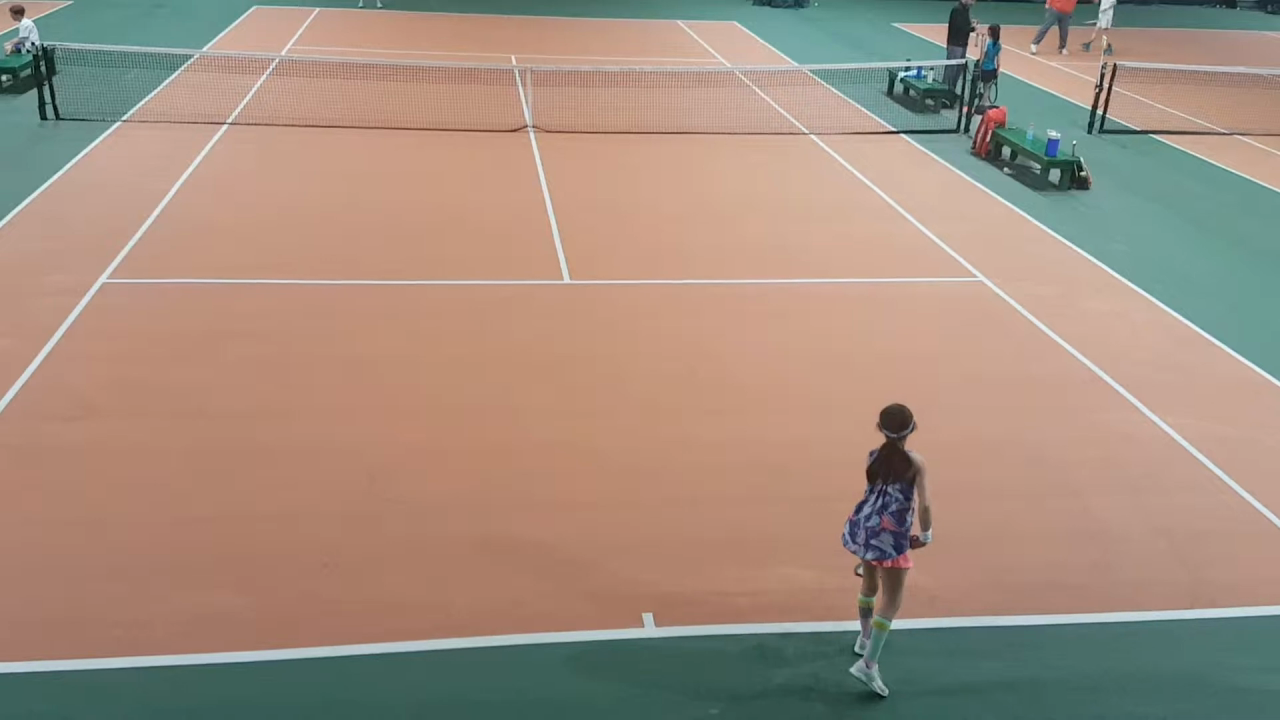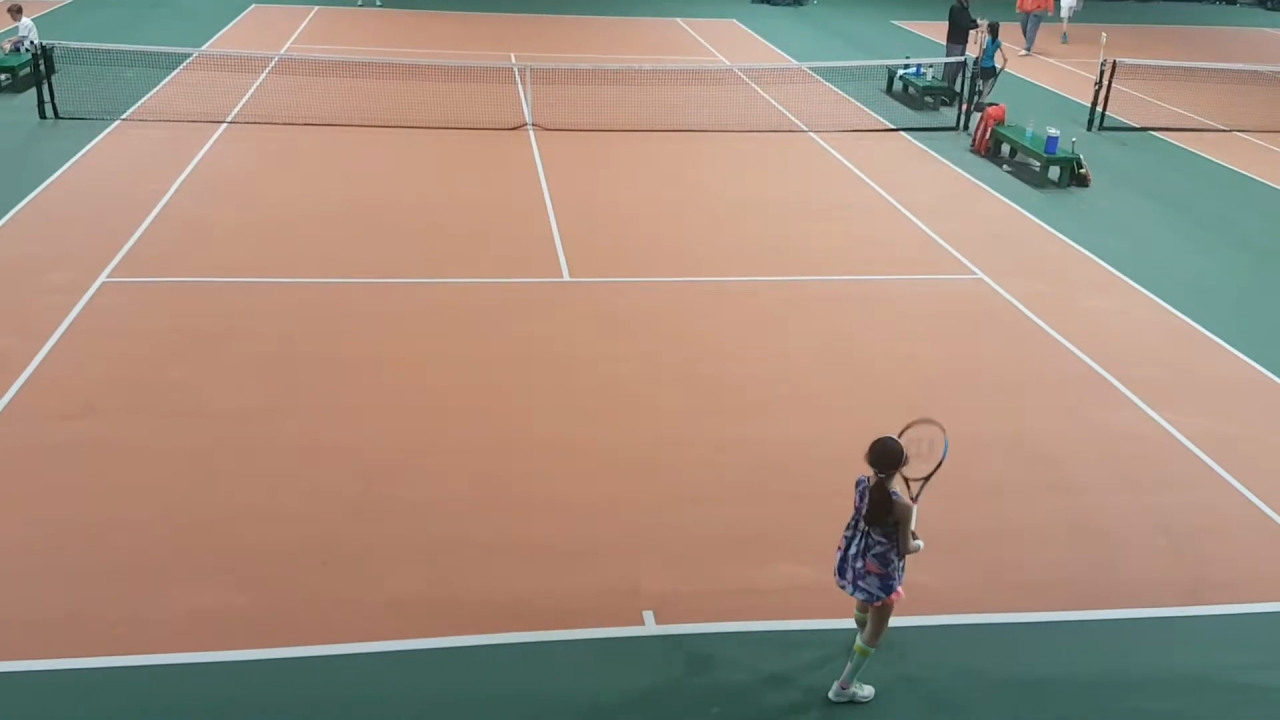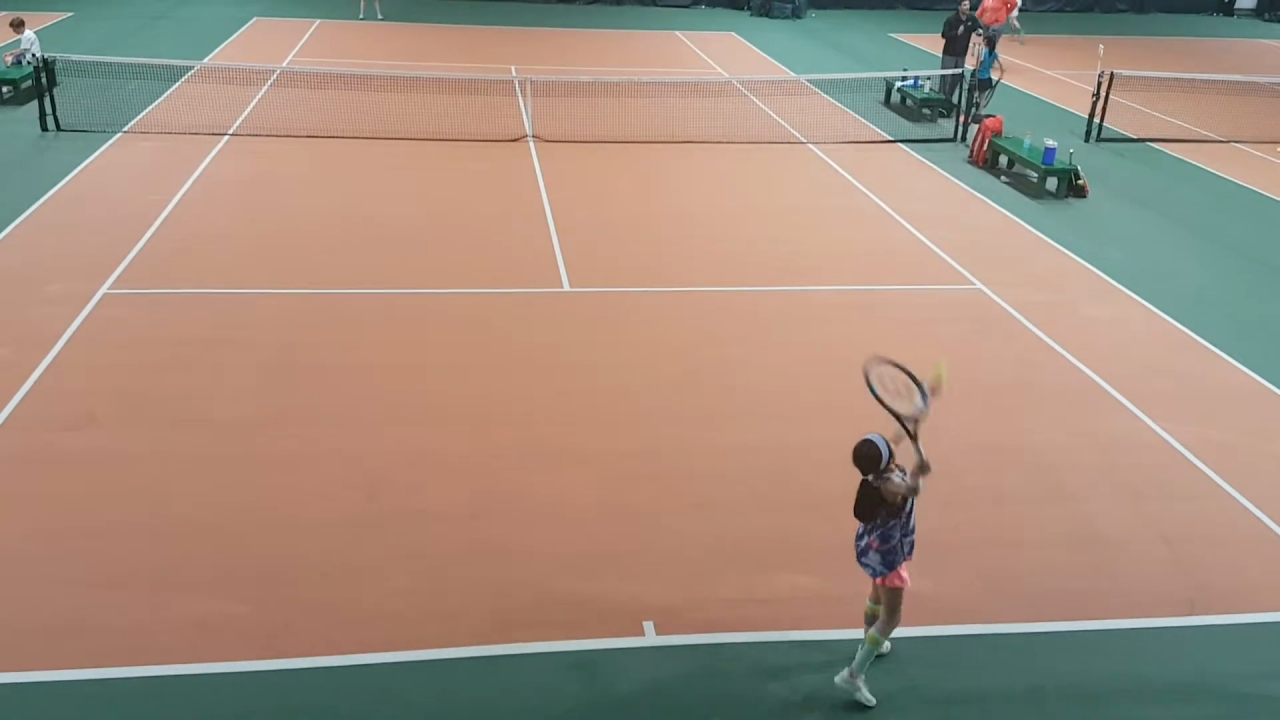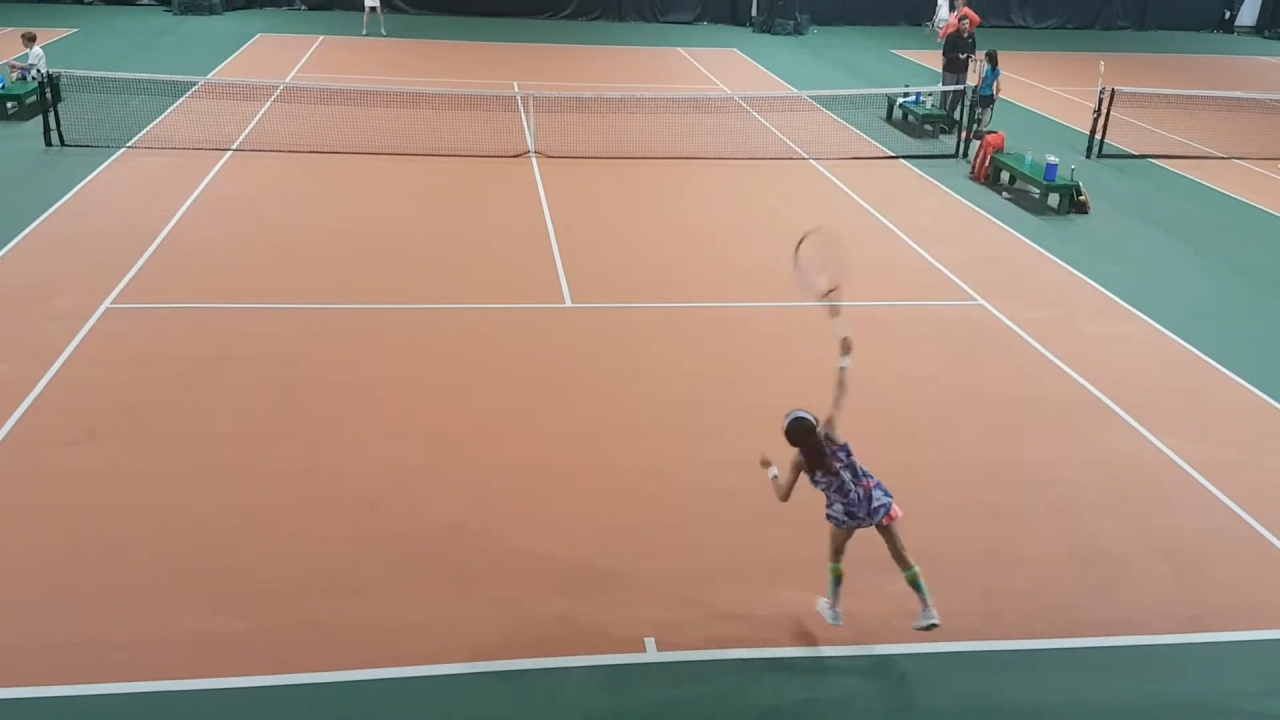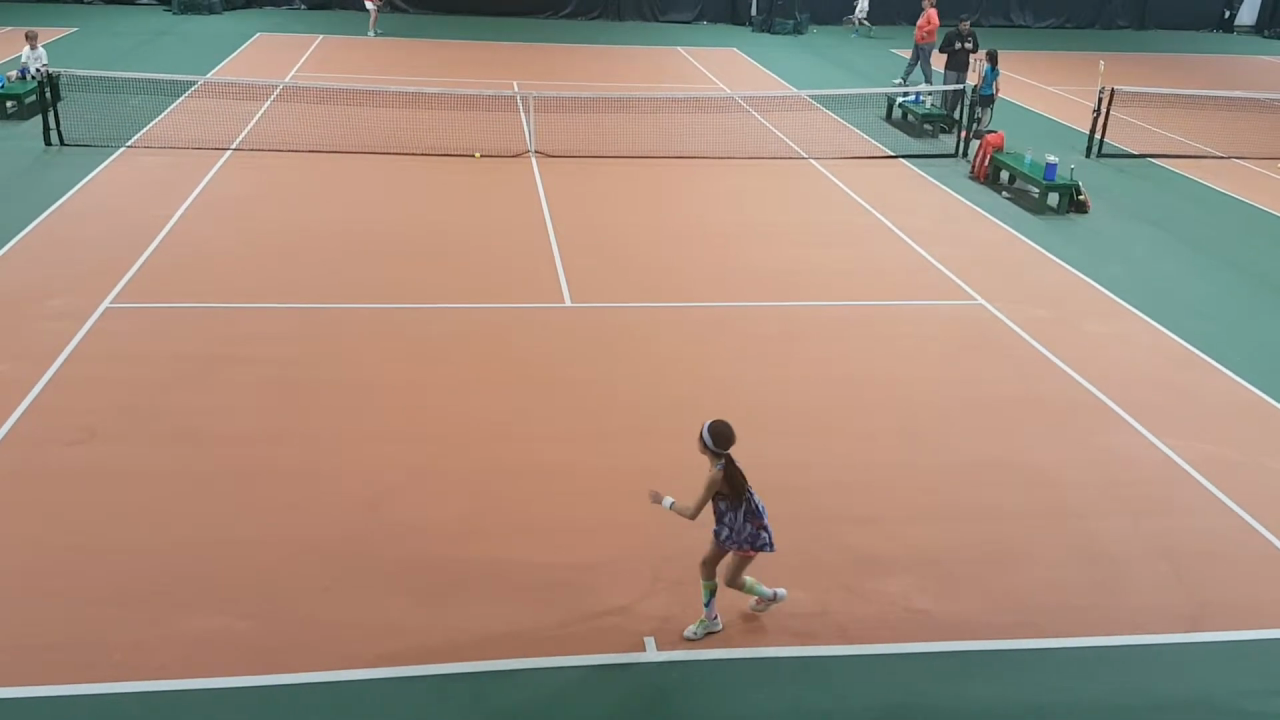
dt=1s
person 1, frame 1
left shoulder: (873, 457)
right shoulder: (915, 462)
right elbow: (923, 504)
right wrist: (925, 535)
left hip: (861, 526)
right hip: (888, 534)
left knee: (870, 584)
right knee: (891, 600)
left ankle: (866, 636)
right ankle: (868, 662)
person 1, frame 2
left shoulder: (860, 484)
right shoulder: (902, 506)
right elbow: (903, 548)
right wrist: (918, 543)
left hip: (850, 559)
right hip: (878, 570)
left knee: (865, 600)
right knee: (877, 629)
left ankle: (863, 636)
right ankle: (844, 686)
person 1, frame 3
left shoulder: (878, 474)
right shoulder: (890, 486)
left elbow: (902, 439)
right elbow: (911, 488)
right wrist: (916, 473)
left hip: (872, 548)
right hip: (887, 556)
left knee: (877, 597)
right knee: (891, 618)
left ankle: (871, 645)
right ankle: (853, 674)
person 1, frame 4
left shoulder: (800, 462)
right shoulder: (827, 435)
left elbow: (782, 496)
right elbow: (840, 392)
left wrist: (771, 470)
right wrist: (844, 359)
left hip: (845, 513)
right hip: (876, 501)
left knee: (835, 554)
right knee: (899, 554)
left ankle: (832, 609)
right ankle: (927, 610)
person 1, frame 5
left shoulder: (717, 475)
right shoulder: (725, 466)
left elbow: (692, 513)
left wrist: (664, 500)
left hip: (748, 533)
right hip: (732, 528)
left knee: (732, 580)
right knee: (706, 564)
left ankle: (771, 595)
right ankle: (710, 618)
